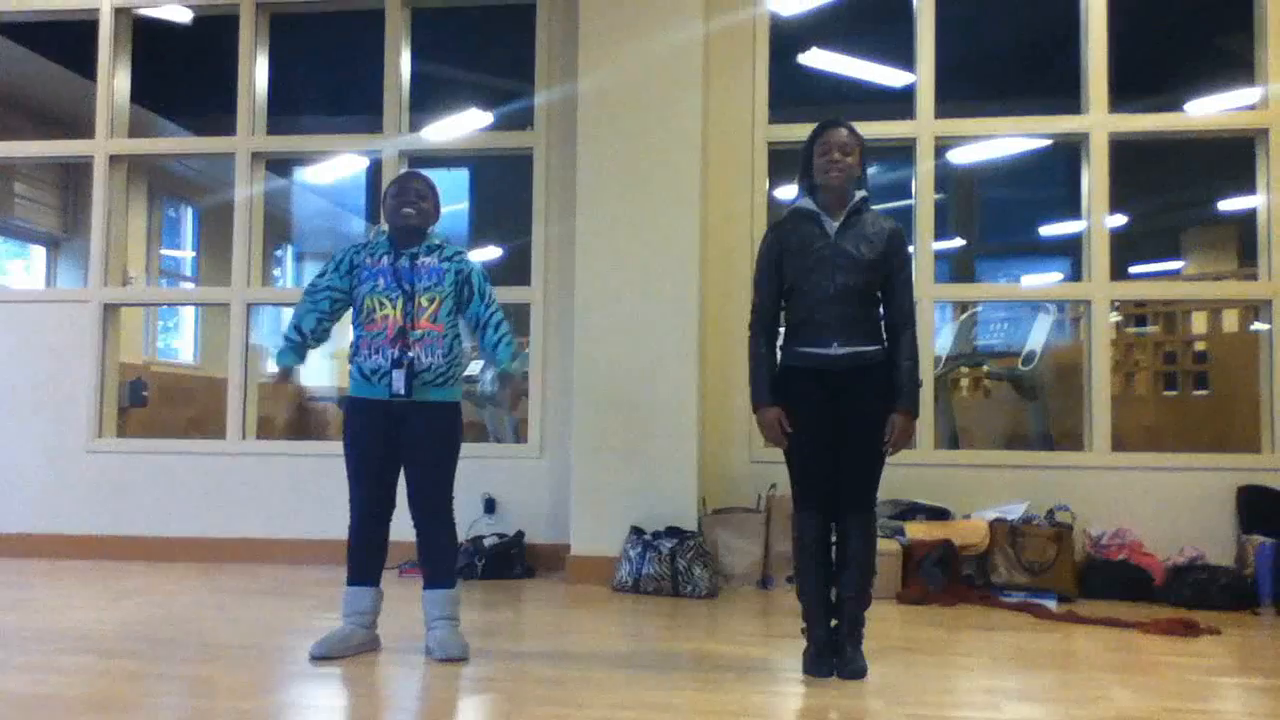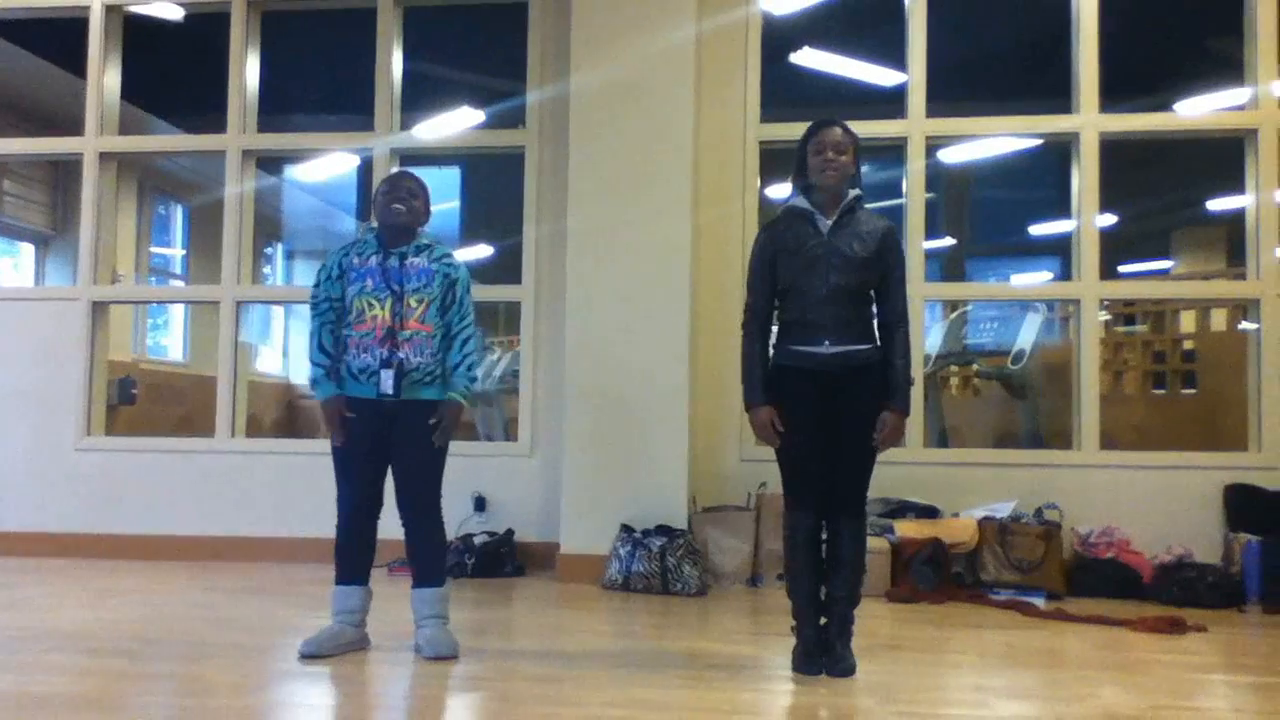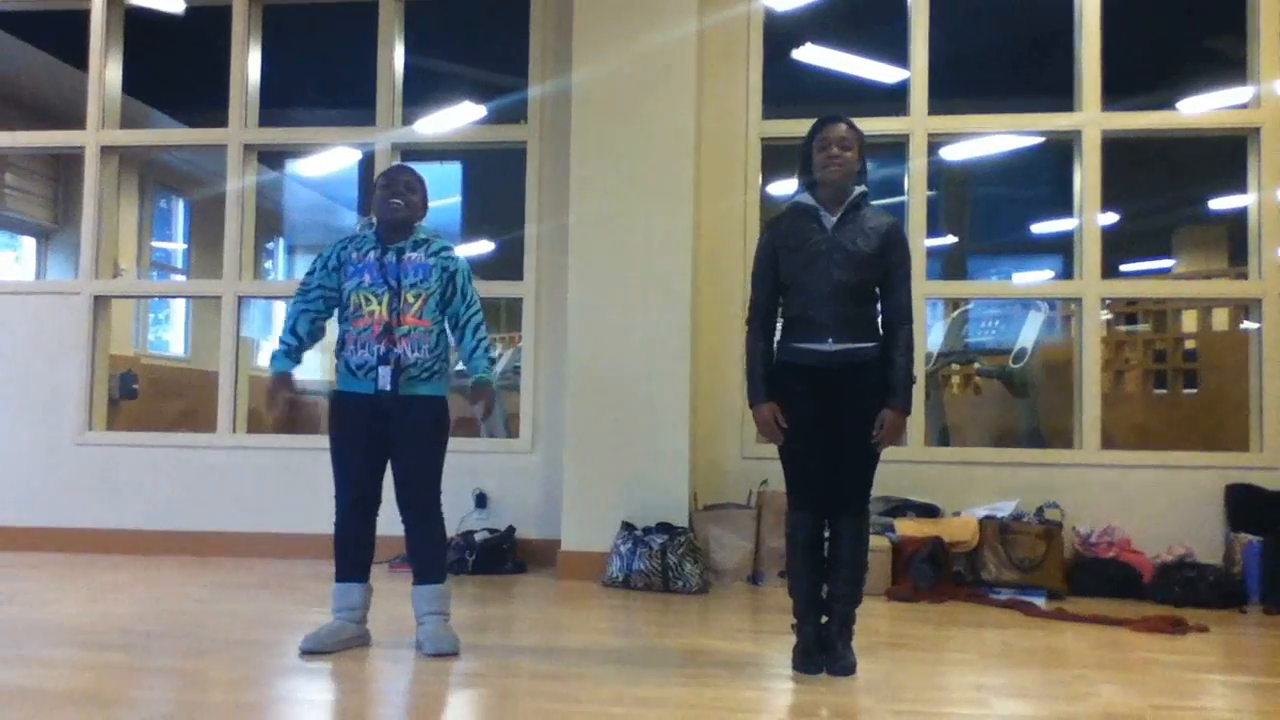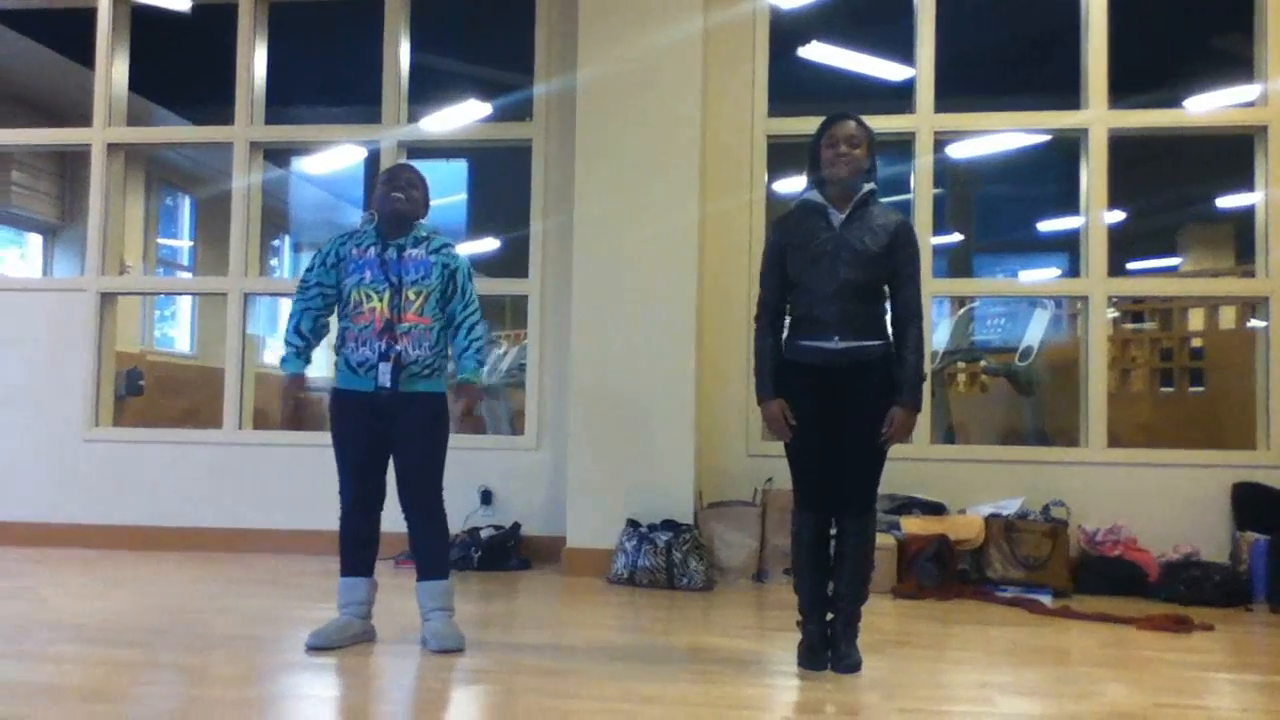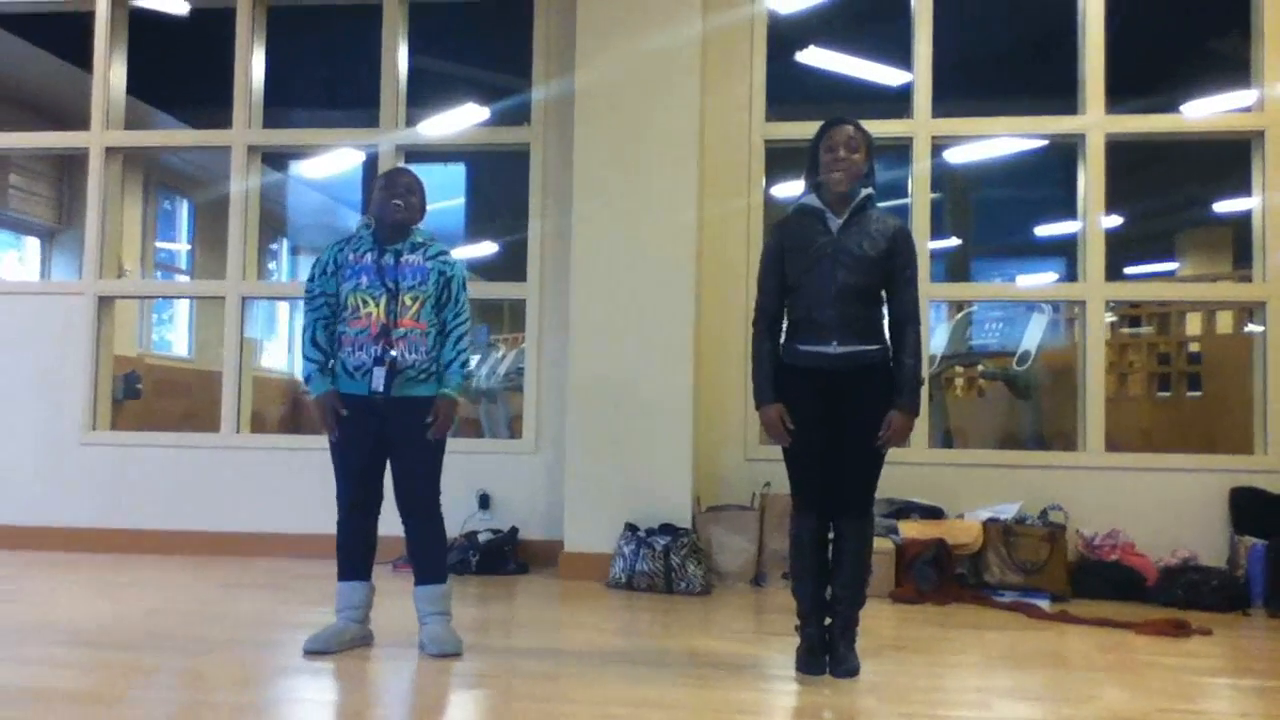
dt=0.2s
person 1, frame 1
left shoulder: (885, 233)
right shoulder: (783, 233)
left elbow: (902, 323)
right elbow: (763, 323)
left wrist: (906, 403)
right wrist: (764, 399)
left hip: (866, 382)
right hip: (803, 382)
left knee: (857, 510)
right knee: (811, 510)
left ankle: (850, 637)
right ankle: (817, 635)
person 1, frame 2
left shoulder: (878, 232)
right shoulder: (777, 232)
left elbow: (895, 322)
right elbow: (756, 322)
left wrist: (897, 401)
right wrist: (756, 398)
left hip: (859, 381)
right hip: (796, 381)
left knee: (848, 509)
right knee: (803, 509)
left ankle: (840, 635)
right ankle: (807, 633)
person 1, frame 3
left shoulder: (884, 229)
right shoulder: (782, 228)
left elbow: (899, 320)
right elbow: (761, 317)
left wrist: (899, 399)
right wrist: (760, 394)
left hip: (861, 379)
right hip: (798, 378)
left knee: (850, 506)
right knee: (804, 506)
left ankle: (840, 634)
right ankle: (807, 632)
person 1, frame 4
left shoulder: (892, 227)
right shoulder: (790, 225)
left elbow: (908, 317)
right elbow: (769, 315)
left wrist: (908, 397)
right wrist: (767, 391)
left hip: (867, 377)
right hip: (804, 376)
left knee: (856, 505)
right knee: (810, 504)
left ankle: (846, 631)
right ankle: (812, 629)
person 1, frame 5
left shoulder: (890, 232)
right shoulder: (787, 230)
left elbow: (906, 322)
right elbow: (766, 319)
left wrist: (906, 401)
right wrist: (765, 395)
left hip: (866, 381)
right hip: (802, 380)
left knee: (854, 509)
right knee: (809, 508)
left ankle: (844, 635)
right ankle: (810, 633)
person 2, frame 1
left shoulder: (457, 264)
right shoulder: (356, 259)
left elbow: (487, 316)
right elbow: (317, 306)
left wrist: (506, 365)
right wrist: (289, 357)
left hip: (434, 405)
right hip: (369, 404)
left knee: (434, 512)
right knee: (367, 511)
left ankle: (442, 624)
right ankle: (359, 623)
person 2, frame 2
left shoulder: (445, 266)
right shoulder: (345, 260)
left elbow: (463, 333)
right elbow: (324, 325)
left wrist: (457, 395)
right wrist: (327, 391)
left hip: (422, 405)
right hip: (359, 404)
left knee: (422, 510)
right knee: (355, 509)
left ankle: (432, 622)
right ankle: (349, 621)
person 2, frame 3
left shoulder: (444, 260)
right shoulder: (342, 255)
left elbow: (468, 319)
right elbow: (309, 309)
left wrist: (481, 374)
right wrist: (283, 363)
left hip: (421, 400)
right hip: (355, 398)
left knee: (421, 506)
right knee: (353, 505)
left ankle: (433, 619)
right ankle: (348, 617)
person 2, frame 4
left shoulder: (444, 256)
right shoulder: (342, 250)
left elbow: (466, 318)
right elbow: (310, 306)
left wrist: (469, 375)
right wrist: (294, 363)
left hip: (421, 396)
right hip: (356, 395)
left knee: (424, 502)
right knee: (358, 502)
left ankle: (438, 615)
right ankle: (354, 613)
person 2, frame 5
left shoulder: (441, 262)
right shoulder: (339, 256)
left elbow: (458, 330)
right elbow: (317, 322)
left wrist: (450, 391)
right wrist: (319, 384)
left hip: (417, 400)
right hip: (353, 400)
left knee: (421, 506)
right knee: (355, 506)
left ankle: (435, 619)
right ankle: (352, 618)
